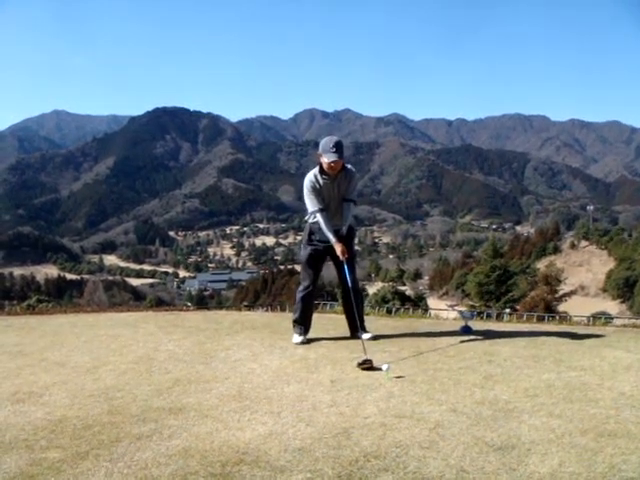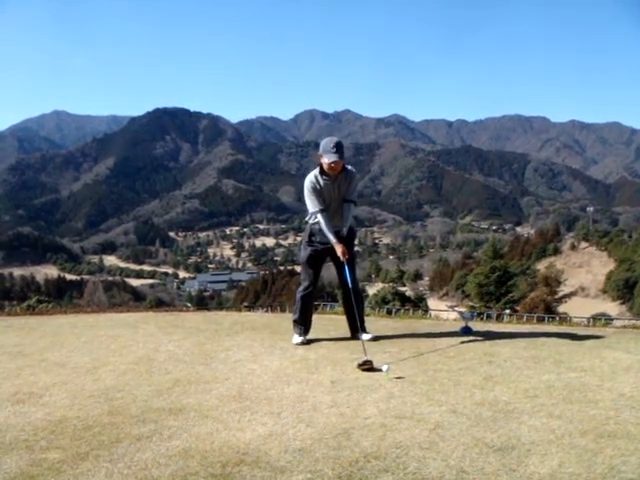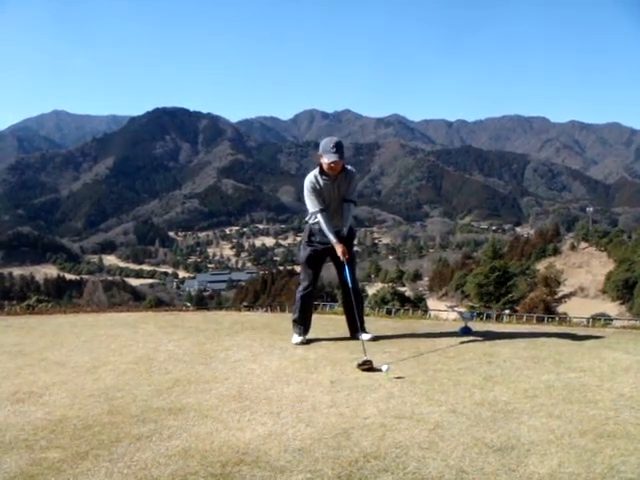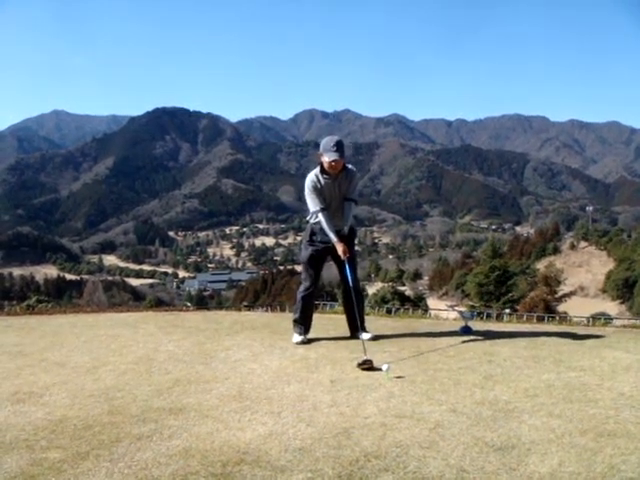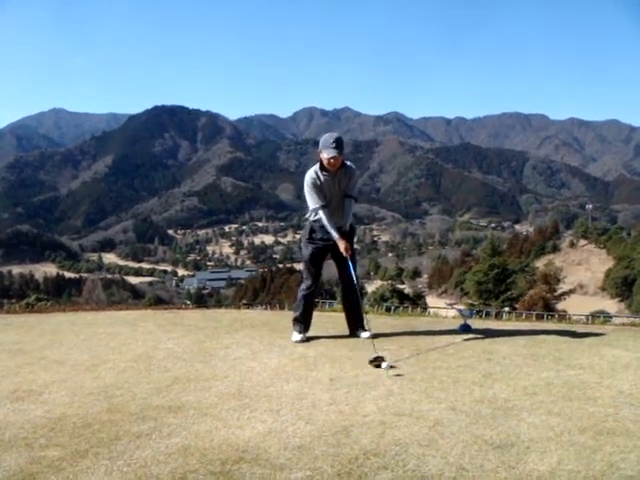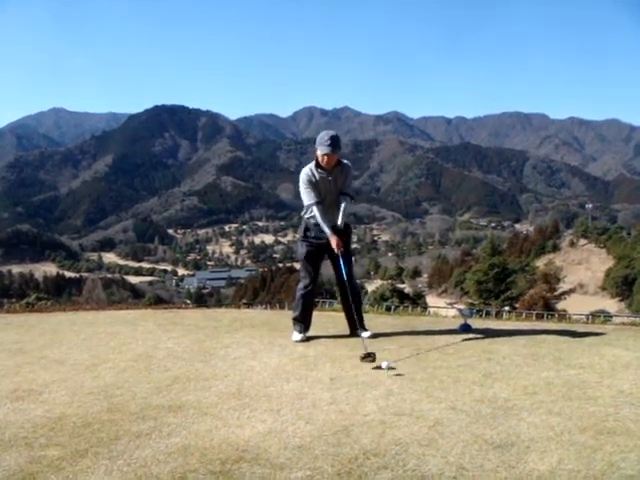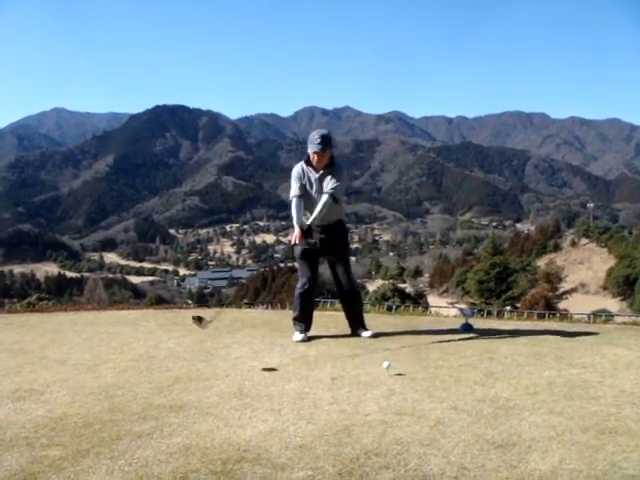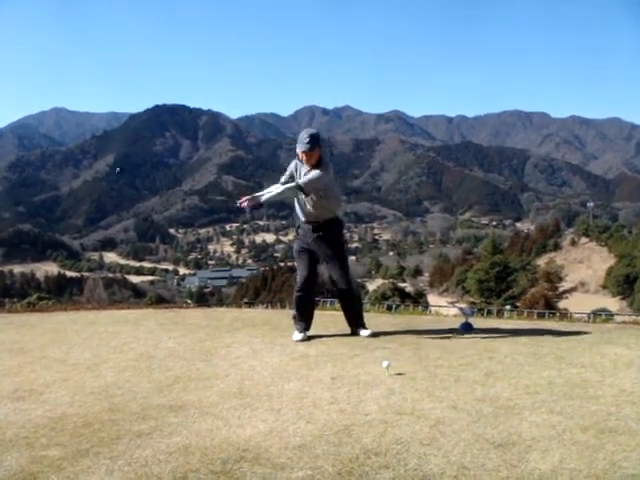
dt=0.2s
person 1, frame 1
left shoulder: (350, 174)
right shoulder: (311, 179)
left elbow: (348, 205)
right elbow: (319, 214)
left wrist: (342, 234)
right wrist: (334, 242)
left hip: (343, 232)
right hip: (316, 233)
left knee: (350, 282)
right knee: (308, 283)
left ankle: (358, 328)
right ankle: (300, 329)
person 1, frame 2
left shoulder: (350, 175)
right shoulder: (311, 180)
left elbow: (348, 206)
right elbow: (320, 214)
left wrist: (342, 235)
right wrist: (335, 243)
left hip: (343, 233)
right hip: (317, 234)
left knee: (350, 282)
right knee: (308, 283)
left ankle: (358, 328)
right ankle: (300, 330)
person 1, frame 3
left shoulder: (350, 175)
right shoulder: (311, 181)
left elbow: (348, 206)
right elbow: (320, 214)
left wrist: (343, 235)
right wrist: (335, 242)
left hip: (342, 233)
right hip: (317, 234)
left knee: (350, 282)
right knee: (307, 283)
left ankle: (357, 328)
right ankle: (299, 330)
person 1, frame 4
left shoulder: (351, 174)
right shoulder: (312, 180)
left elbow: (349, 204)
right elbow: (321, 214)
left wrist: (344, 234)
right wrist: (336, 241)
left hip: (343, 233)
right hip: (318, 233)
left knee: (351, 282)
right knee: (309, 282)
left ankle: (357, 327)
right ankle: (300, 329)
person 1, frame 5
left shoulder: (350, 171)
right shoulder: (312, 176)
left elbow: (349, 201)
right elbow: (321, 210)
left wrist: (345, 231)
right wrist: (337, 238)
left hip: (343, 230)
right hip: (317, 231)
left knee: (350, 280)
right knee: (310, 281)
left ankle: (357, 326)
right ankle: (300, 327)
person 1, frame 6
left shoulder: (346, 169)
right shoulder: (307, 173)
left elbow: (345, 199)
right elbow: (314, 207)
left wrist: (338, 229)
right wrist: (329, 235)
left hip: (338, 229)
right hip: (312, 231)
left knee: (348, 280)
right knee: (307, 281)
left ankle: (357, 326)
right ankle: (300, 327)
person 1, frame 7
left shoulder: (337, 171)
right shoulder: (299, 170)
left elbow: (326, 199)
right elbow: (297, 200)
left wrist: (309, 224)
right wrist: (297, 227)
left hip: (334, 230)
right hip: (307, 231)
left knee: (346, 281)
right knee: (305, 282)
left ankle: (358, 325)
right ankle: (301, 327)
person 1, frame 8
left shoulder: (322, 172)
right shoulder: (297, 165)
left elbow: (292, 189)
right elbow: (281, 185)
left wrist: (260, 200)
right wrist: (256, 196)
left hip: (328, 230)
right hip: (306, 229)
left knee: (342, 280)
right knee: (304, 281)
left ankle: (358, 325)
right ankle: (301, 327)
